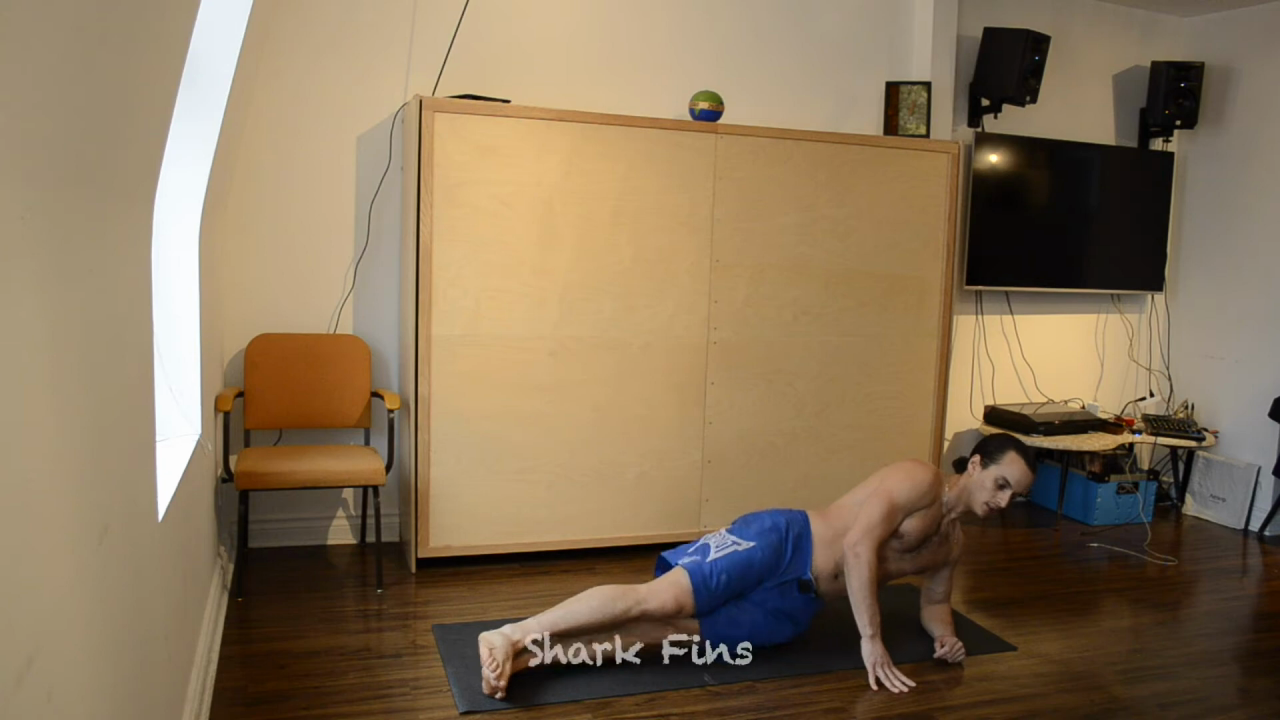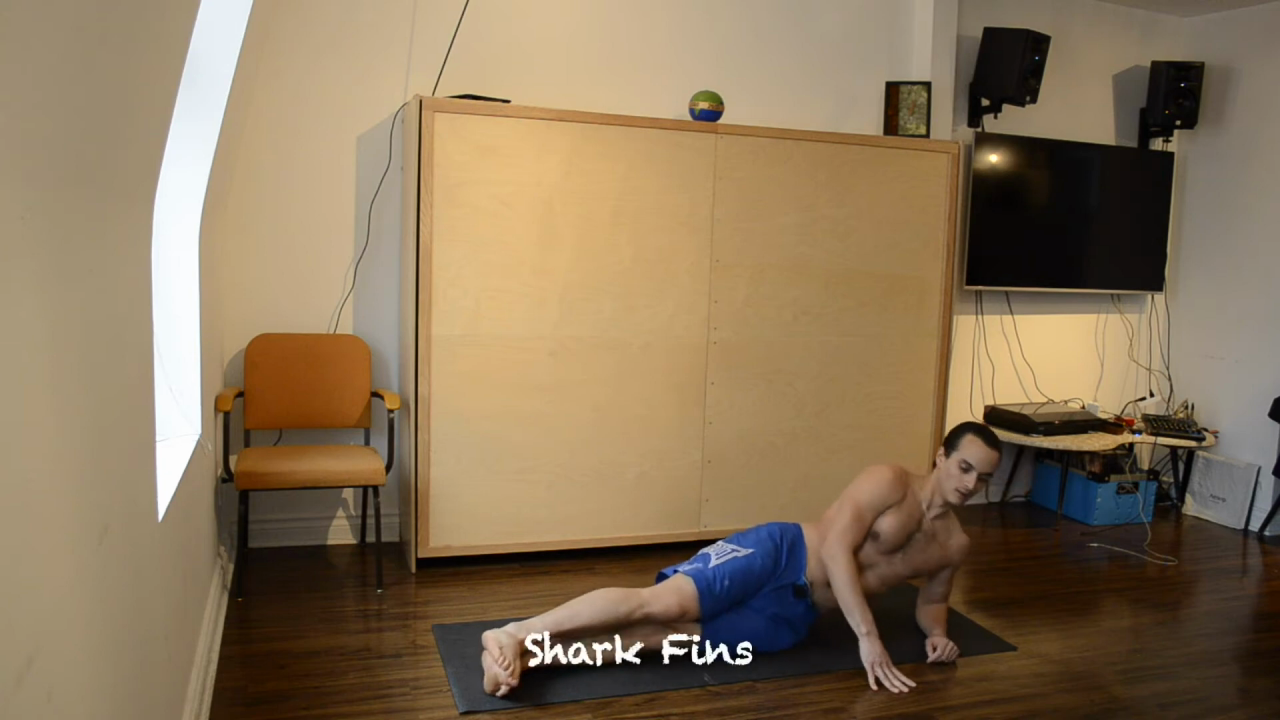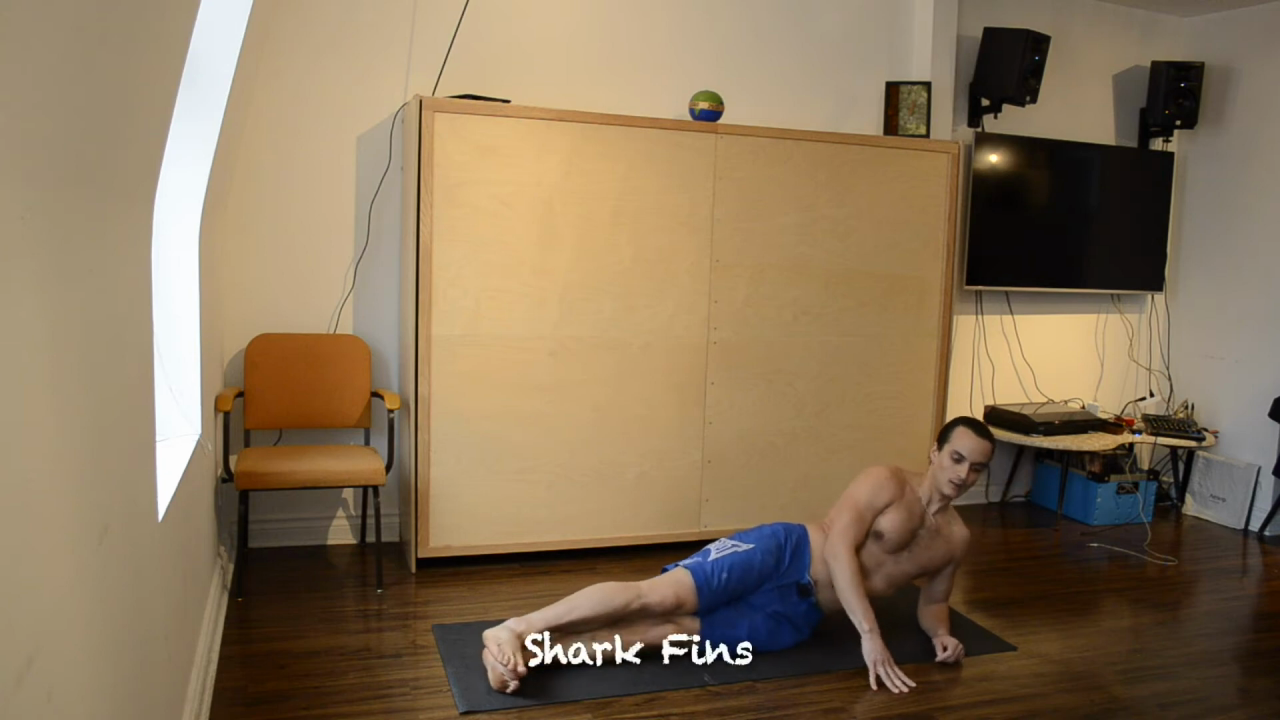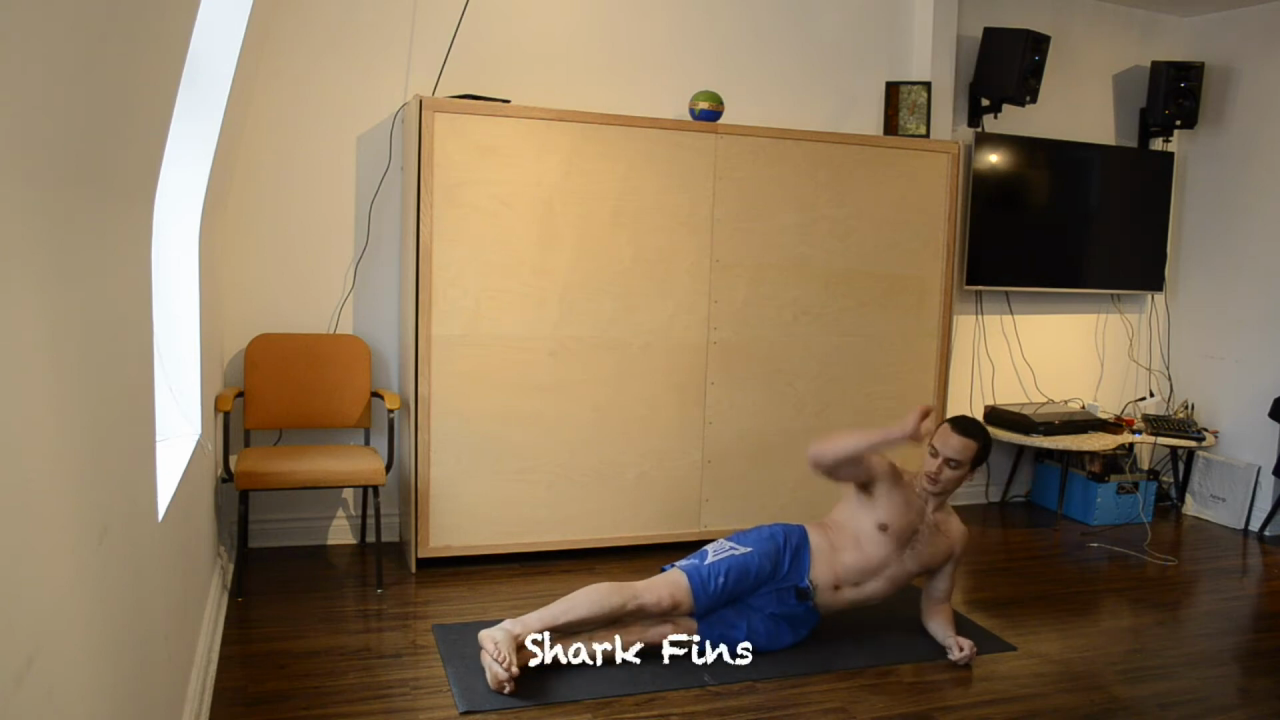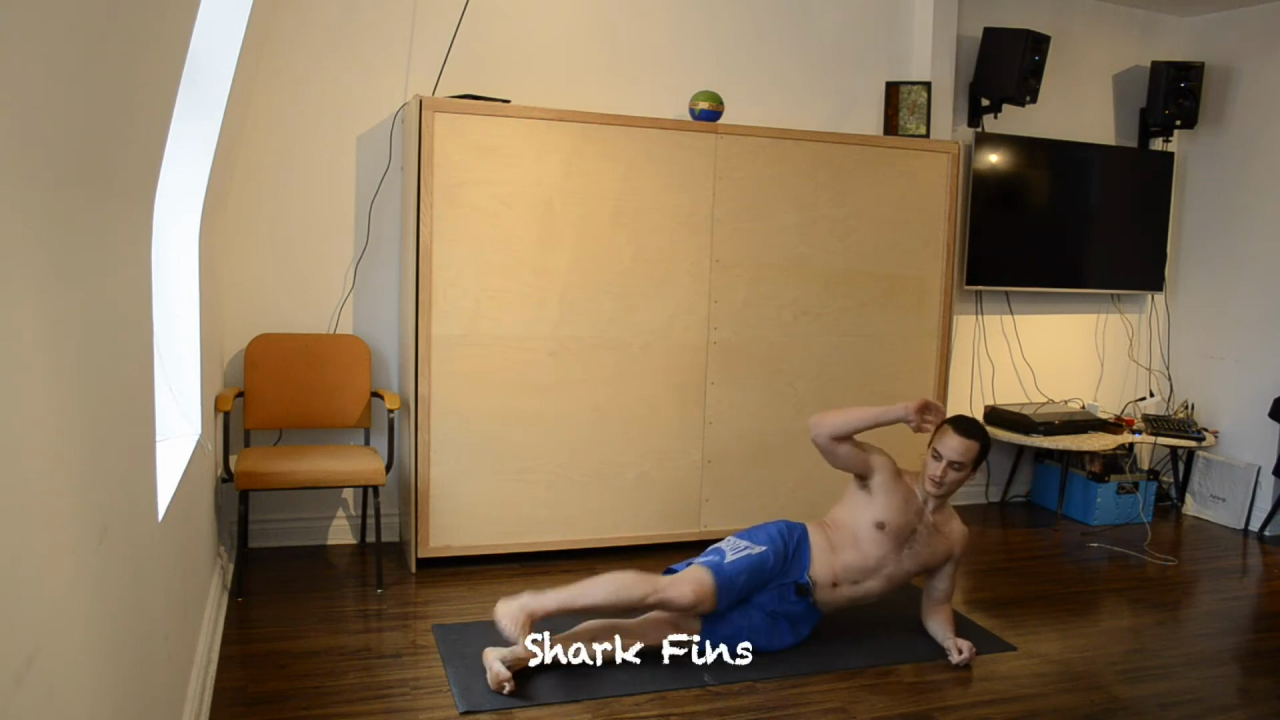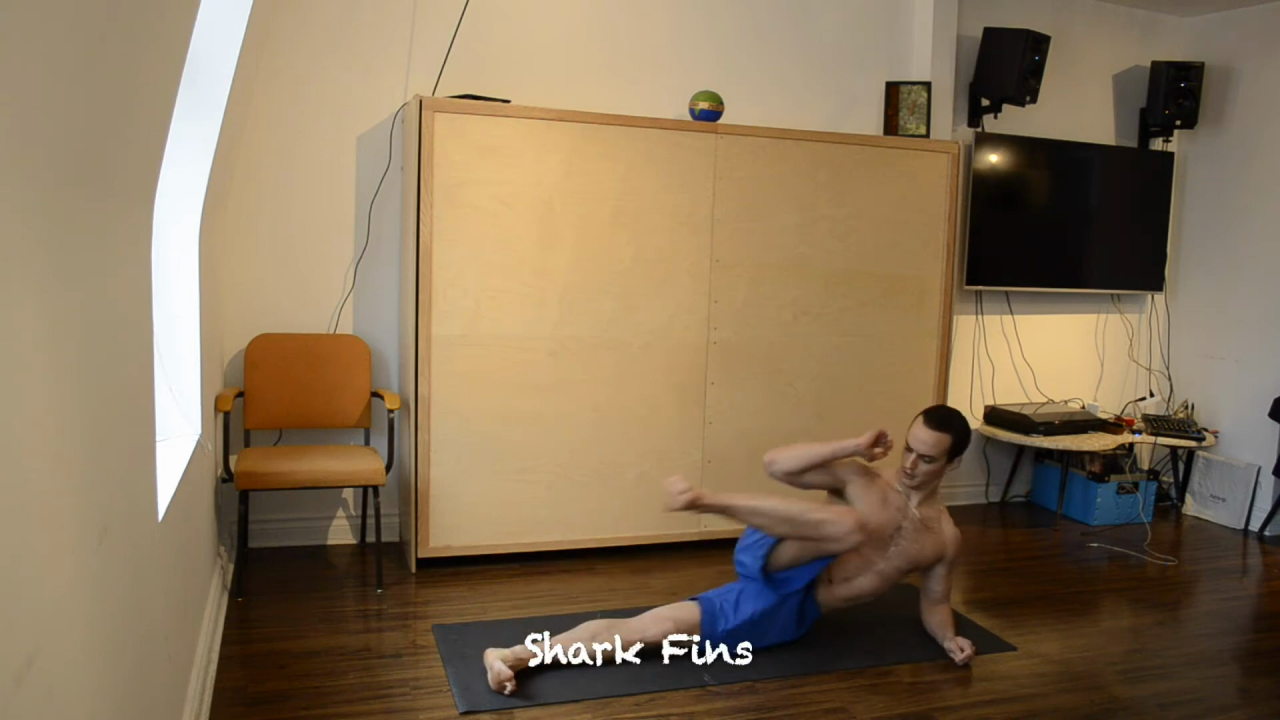
dt=0.4s
person 1, frame 1
left shoulder: (952, 542)
right shoulder: (920, 478)
left elbow: (934, 602)
right elbow: (858, 545)
left wrist: (944, 636)
right wrist: (871, 639)
left hip: (793, 605)
right hip: (780, 543)
left knee: (667, 632)
right knee: (656, 601)
left ankle: (526, 659)
right ankle: (510, 637)
person 1, frame 2
left shoulder: (954, 545)
right shoulder: (889, 481)
left elbow: (931, 600)
right elbow: (835, 548)
left wrist: (937, 633)
right wrist: (867, 637)
left hip: (791, 616)
right hip: (776, 554)
left knee: (666, 634)
right knee: (660, 607)
left ankle: (526, 657)
right ankle: (511, 636)
person 1, frame 3
left shoulder: (956, 540)
right shoulder: (886, 481)
left elbow: (932, 601)
right elbow: (837, 547)
left wrist: (941, 634)
right wrist: (870, 638)
left hip: (794, 615)
right hip: (781, 554)
left knee: (670, 629)
right knee: (660, 598)
left ankle: (526, 653)
right ankle: (514, 631)
person 1, frame 4
left shoulder: (954, 538)
right shoulder: (885, 477)
left elbow: (935, 604)
right elbow: (820, 455)
left wrist: (951, 638)
right wrist: (902, 433)
left hip: (792, 616)
right hip: (780, 555)
left knee: (666, 629)
right knee: (655, 597)
left ankle: (526, 654)
right ankle: (510, 633)
person 1, frame 5
left shoulder: (953, 539)
right shoulder: (883, 474)
left elbow: (935, 603)
right elbow: (821, 429)
left wrist: (950, 639)
right wrist: (901, 413)
left hip: (793, 615)
right hip: (782, 552)
left knee: (666, 627)
right knee: (681, 595)
left ankle: (520, 654)
right ankle: (529, 603)
person 1, frame 6
left shoulder: (946, 537)
right shoulder: (860, 477)
left elbow: (935, 602)
right elbow: (774, 462)
left wrist: (949, 638)
right wrist: (853, 448)
left hip: (792, 614)
right hip: (772, 565)
left knee: (659, 627)
right knee: (851, 525)
left ankle: (520, 655)
